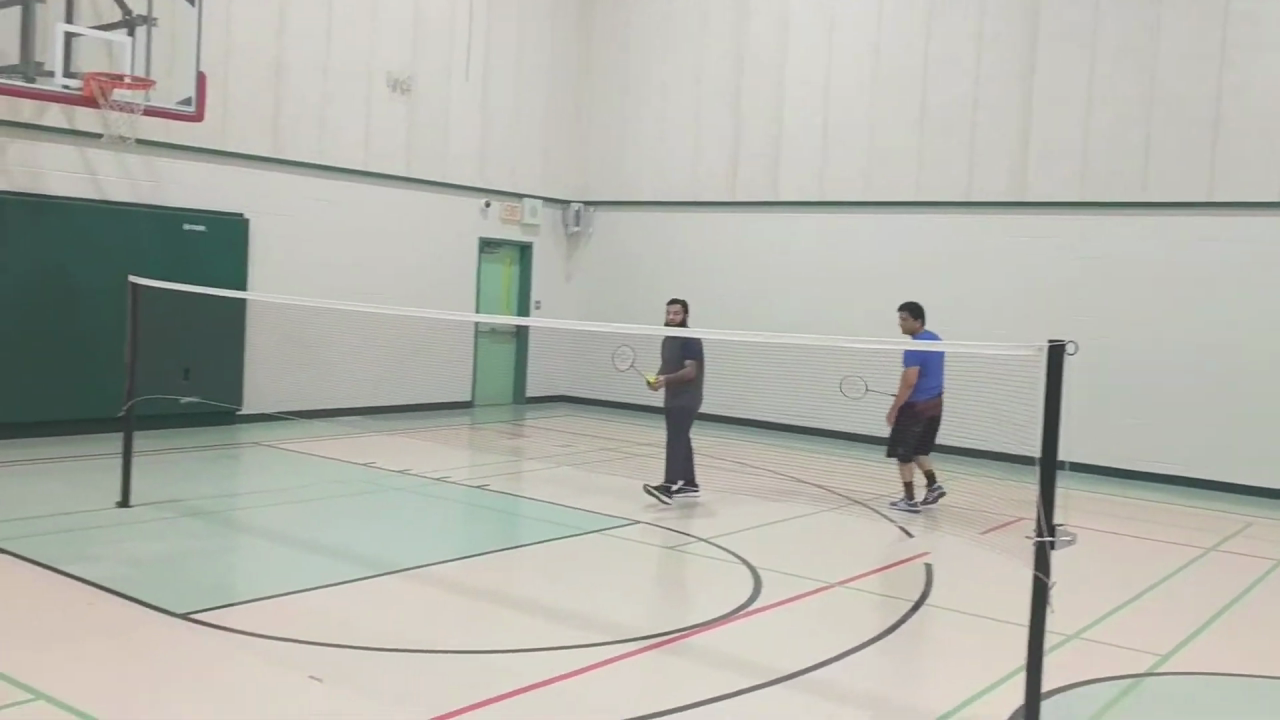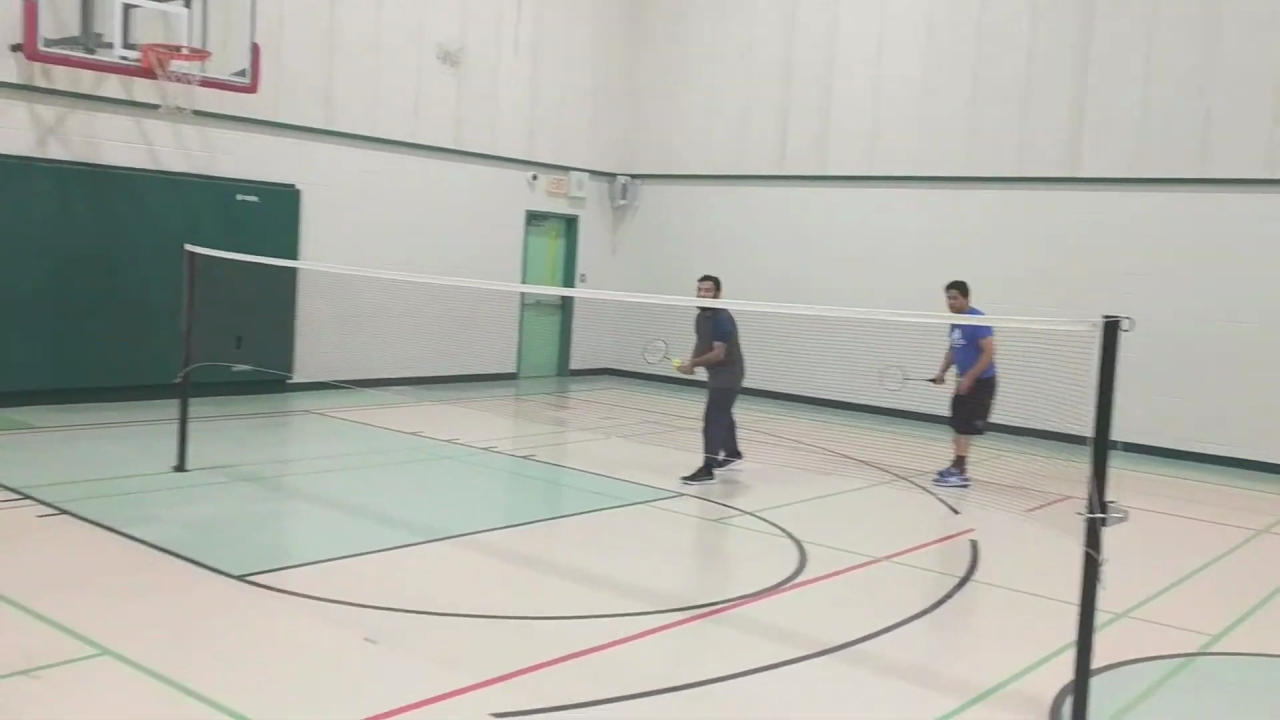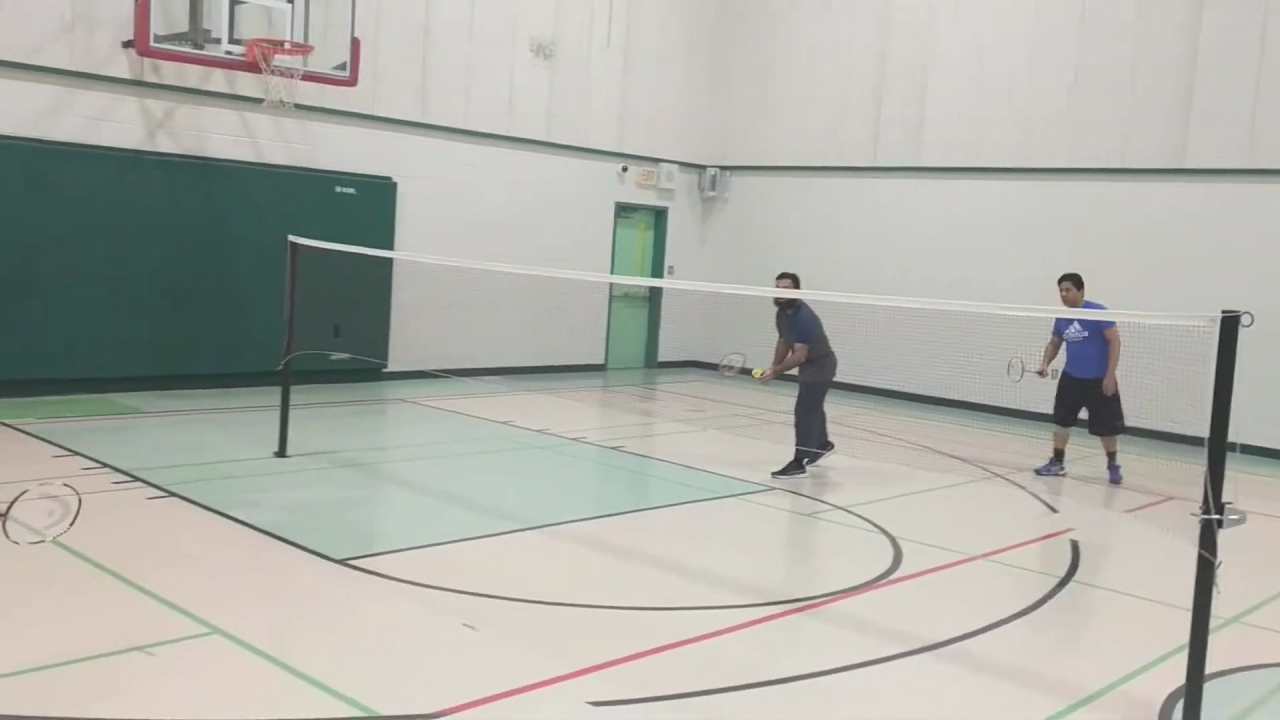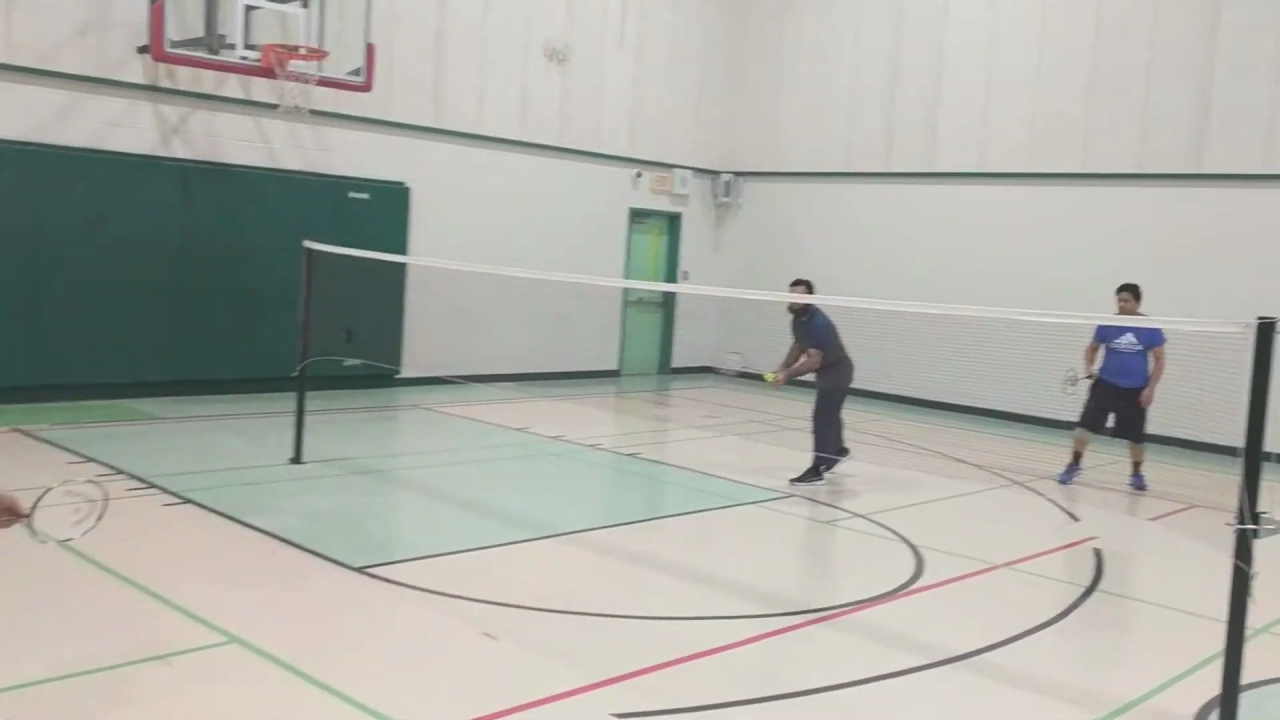
dt=0.3s
person 1, frame 1
left shoulder: (916, 347)
right shoulder: (934, 339)
left elbow: (909, 382)
left wrist: (894, 409)
left hip: (916, 405)
right hip: (933, 402)
left knee: (902, 452)
right knee: (919, 449)
left ankle: (910, 500)
right ankle: (933, 485)
person 1, frame 2
right shoulder: (957, 322)
left elbow: (989, 352)
right elbow: (954, 350)
left wrist: (968, 378)
right wrist: (942, 371)
left hip: (980, 382)
right hip: (967, 380)
left knee: (965, 426)
right knee: (960, 424)
left ankle: (960, 473)
right ankle: (958, 466)
person 1, frame 3
left shoulder: (1099, 313)
right shoulder: (1062, 318)
left elbow: (1115, 343)
right elbow: (1054, 343)
left wrist: (1110, 375)
right wrist: (1045, 364)
left hip: (1099, 380)
right hip: (1071, 378)
left knee: (1106, 426)
right knee: (1061, 420)
left ankle: (1113, 465)
right ankle: (1056, 463)
person 1, frame 4
left shoulder: (1150, 327)
right shoulder: (1107, 324)
left elbow: (1159, 360)
right elbow: (1092, 348)
left wrist: (1150, 388)
right wrist: (1088, 368)
left hip: (1136, 390)
right hip: (1105, 385)
left knee: (1136, 435)
right knee: (1086, 424)
left ankle: (1137, 474)
right ankle: (1074, 465)
person 2, frame 1
left shoulder: (690, 340)
right shoulder: (667, 340)
left elbow: (691, 371)
left wrist: (666, 379)
right wrist: (658, 379)
left hip: (687, 398)
right hip: (672, 398)
left knee: (675, 440)
right knee: (681, 440)
left ankle: (668, 487)
right ankle: (689, 484)
person 2, frame 2
left shoulder: (722, 318)
right shoulder: (701, 317)
left elbow: (719, 353)
left wrist: (694, 363)
right wrist: (691, 362)
left hip: (728, 374)
right hip: (717, 374)
left knee: (714, 418)
right knee: (722, 415)
left ankle: (707, 469)
right ankle: (732, 453)
person 2, frame 3
left shoulder: (803, 317)
right shoulder: (782, 313)
left elbow: (800, 355)
right elbow: (784, 341)
left wrist: (776, 371)
right wrist: (774, 366)
left hip: (820, 366)
right hip: (810, 366)
left knee: (804, 411)
right knee: (813, 408)
left ankle: (799, 464)
right ankle: (822, 444)
person 2, frame 4
left shoulder: (818, 323)
right shoulder: (798, 319)
left elbow: (814, 362)
right elbow: (798, 346)
left wrist: (788, 375)
right wrist: (783, 368)
left hip: (836, 372)
right hip: (826, 371)
left knee: (823, 417)
right knee: (828, 415)
left ankle: (816, 471)
right ankle: (838, 450)
